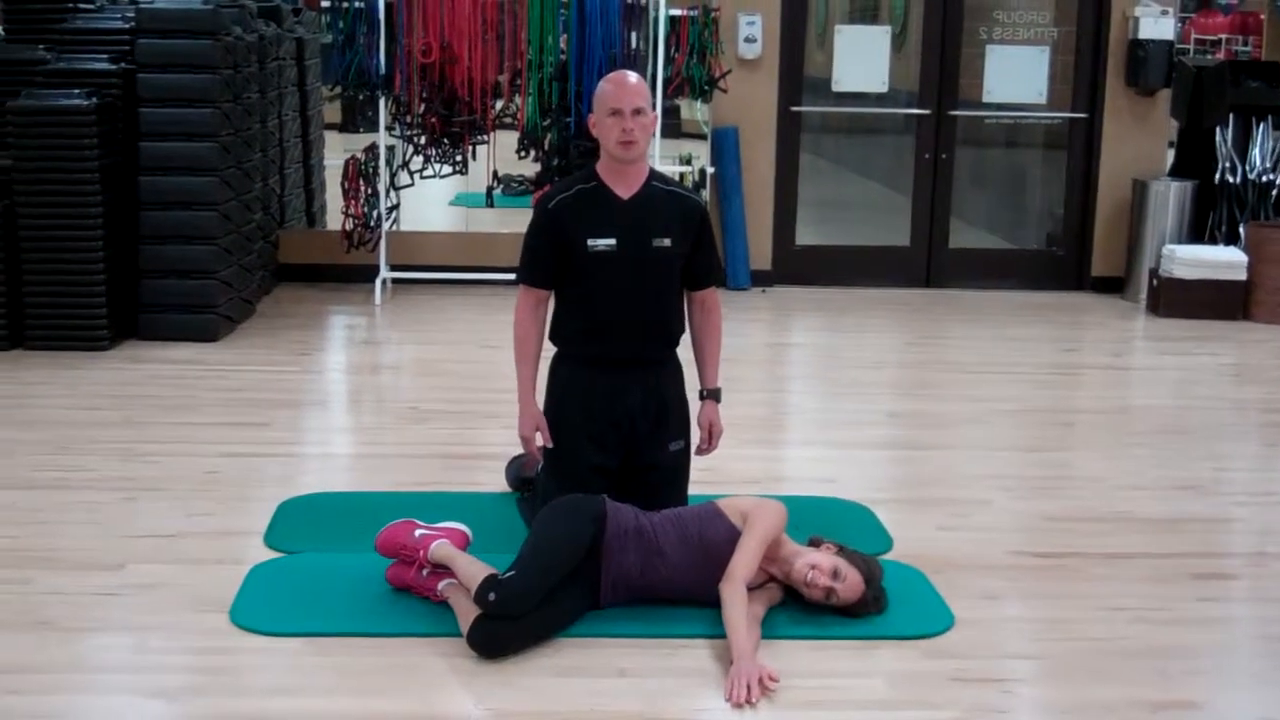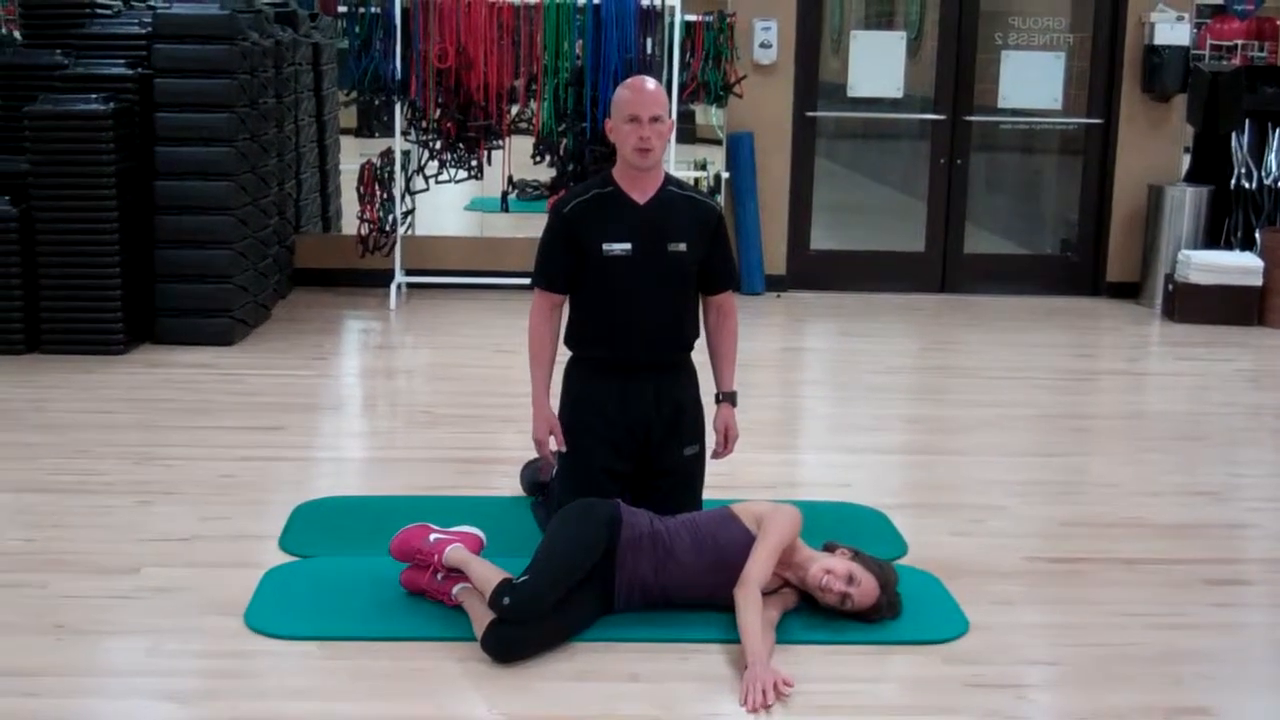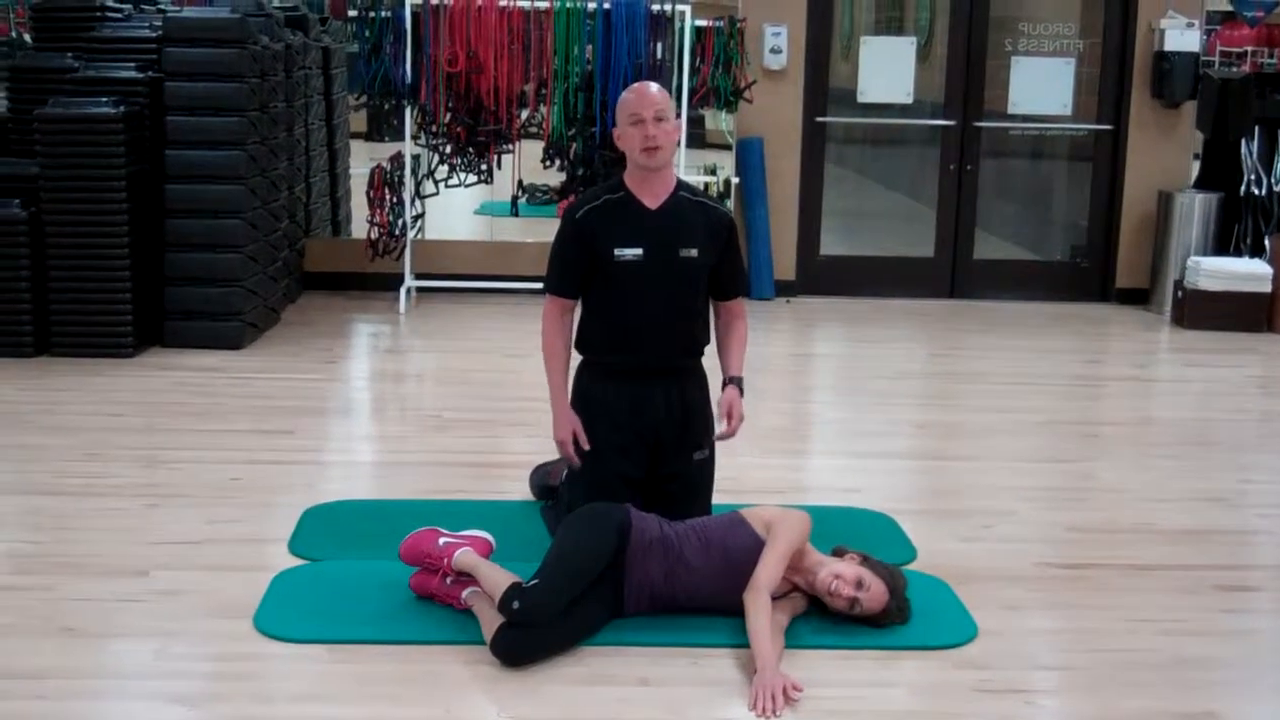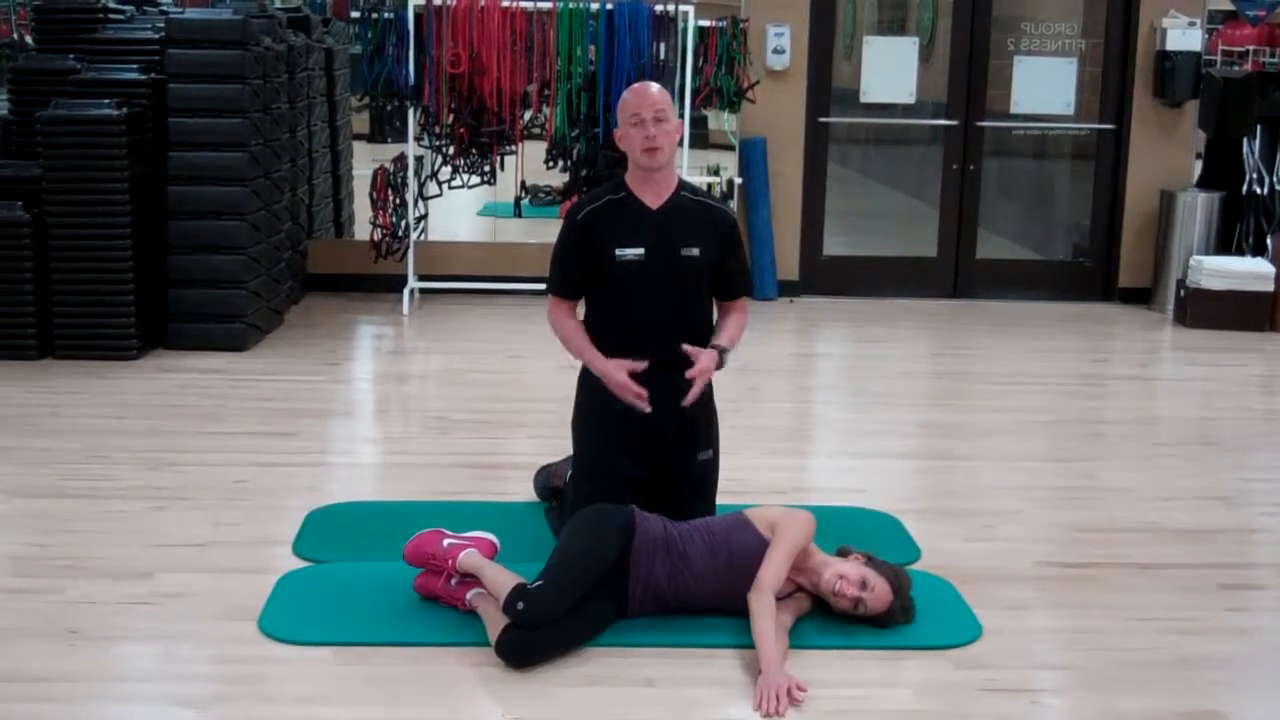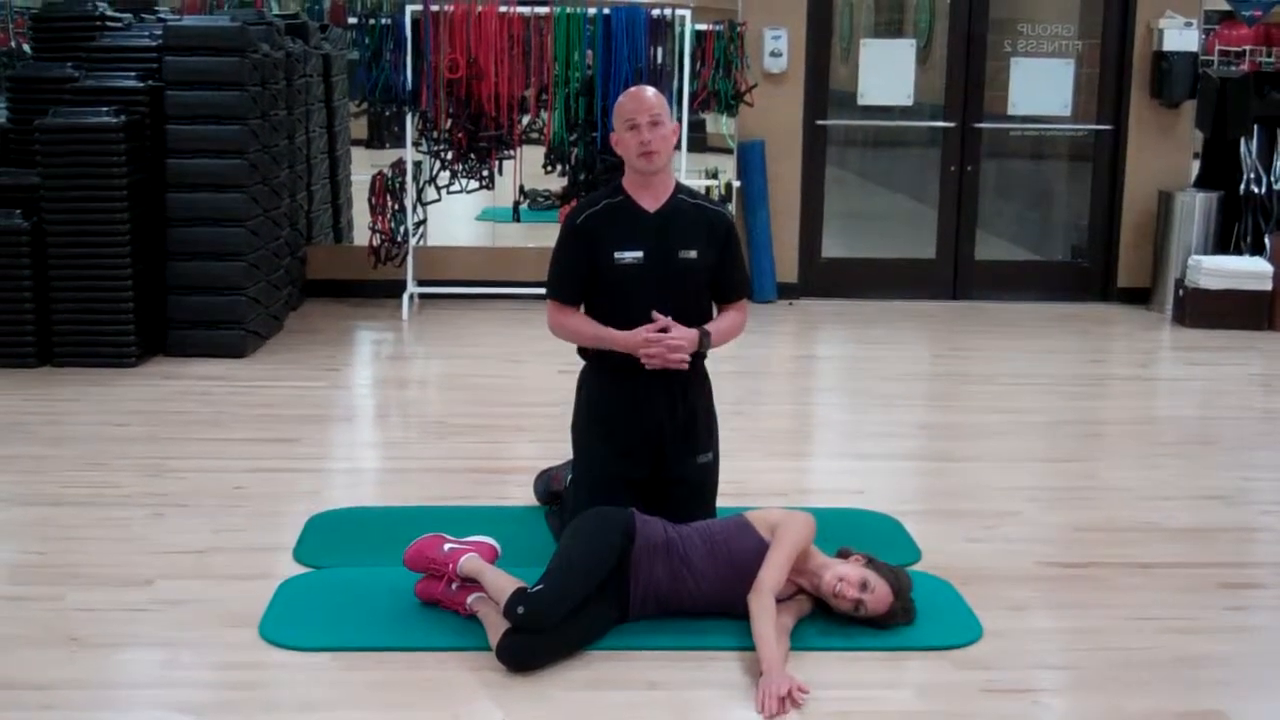
dt=0.4s
person 1, frame 1
left shoulder: (769, 591)
right shoulder: (772, 513)
left elbow: (746, 609)
right elbow: (731, 582)
left wrist: (745, 659)
right wrist: (743, 658)
left hip: (599, 590)
right hip: (590, 525)
left knee: (492, 640)
right knee: (509, 598)
left ankle: (442, 582)
right ankle: (435, 546)
person 1, frame 2
left shoulder: (785, 597)
right shoulder: (786, 518)
left elbow: (760, 614)
right elbow: (745, 587)
left wrist: (757, 665)
right wrist: (758, 664)
left hip: (612, 595)
right hip: (604, 530)
left knee: (505, 645)
right knee: (522, 604)
left ankle: (455, 585)
right ankle: (448, 549)
person 1, frame 3
left shoulder: (795, 601)
right shoulder: (796, 523)
left elbow: (770, 618)
right elbow: (756, 592)
left wrist: (767, 669)
right wrist: (767, 667)
left hip: (622, 598)
right hip: (615, 534)
left knee: (515, 647)
right knee: (531, 607)
left ankle: (466, 590)
right ankle: (460, 553)
person 1, frame 4
left shoulder: (799, 603)
right shoulder: (800, 523)
left elbow: (773, 621)
right elbow: (760, 592)
left wrist: (772, 669)
right wrist: (771, 670)
left hip: (626, 600)
right hip: (619, 534)
left knee: (519, 649)
right knee: (535, 608)
left ankle: (469, 590)
right ankle: (464, 554)
person 1, frame 5
left shoulder: (799, 603)
right shoulder: (800, 525)
left elbow: (775, 622)
right elbow: (759, 594)
left wrist: (772, 671)
right wrist: (773, 669)
left hip: (628, 601)
right hip: (619, 536)
left knee: (520, 653)
right knee: (536, 611)
left ankle: (470, 595)
right ankle: (464, 559)
person 2, frame 1
left shoulder: (685, 208)
right shoulder: (559, 207)
left elbow: (704, 304)
right elbow: (531, 303)
left wrist: (711, 395)
right wrist: (526, 399)
left hip: (659, 386)
right hip: (580, 384)
right ankle: (534, 474)
person 2, frame 2
left shoulder: (701, 213)
right shoulder: (575, 211)
left elbow: (720, 307)
right elbow: (546, 307)
left wrist: (726, 397)
right wrist: (540, 403)
left hip: (674, 389)
right hip: (595, 389)
right ankle: (549, 479)
person 2, frame 3
left shoulder: (713, 218)
right shoulder: (587, 216)
left elbow: (730, 309)
right elbow: (557, 310)
left wrist: (733, 380)
right wrist: (560, 402)
left hip: (683, 394)
right hip: (604, 392)
right ankle: (559, 482)
person 2, frame 4
left shoulder: (714, 217)
right shoulder: (589, 216)
left elbow: (735, 307)
right elbow: (560, 309)
left wrist: (716, 353)
right wrist: (600, 365)
left hip: (687, 395)
right hip: (609, 394)
right ankle: (563, 485)
person 2, frame 5
left shoulder: (712, 220)
right shoulder: (588, 220)
left elbow: (736, 312)
right elbow: (560, 317)
left wrist: (698, 337)
right wrist: (628, 341)
left hip: (686, 395)
right hip: (609, 394)
right ankle: (565, 488)
